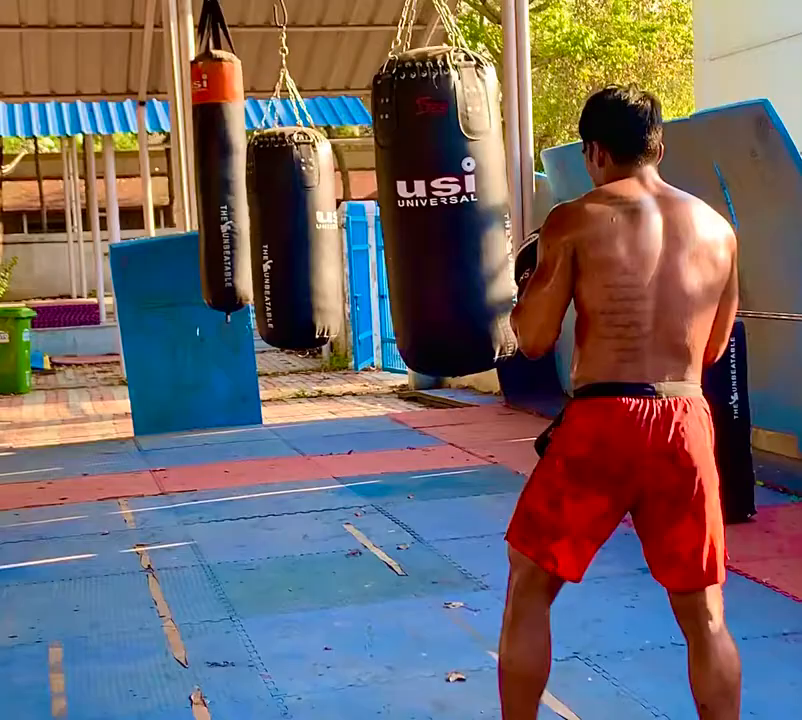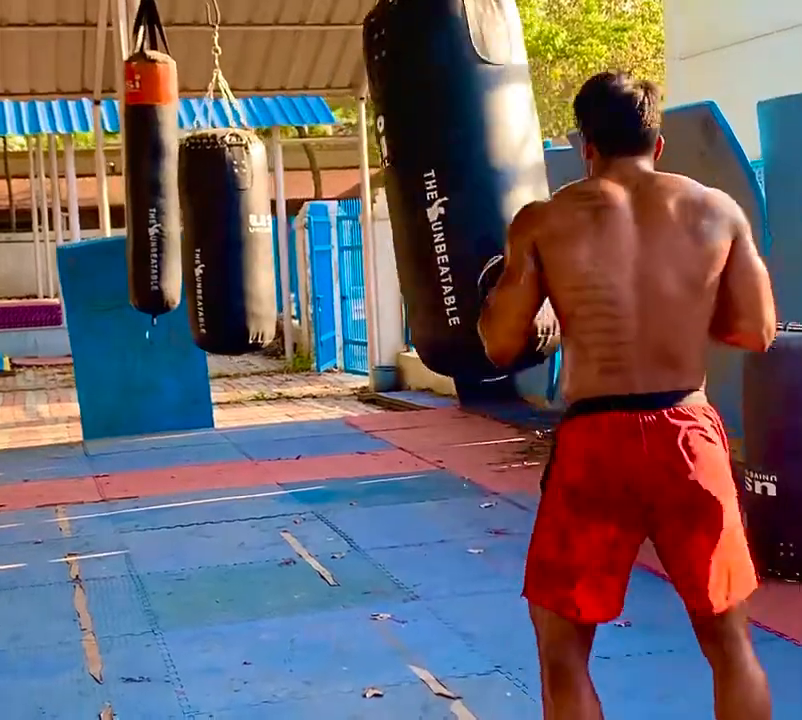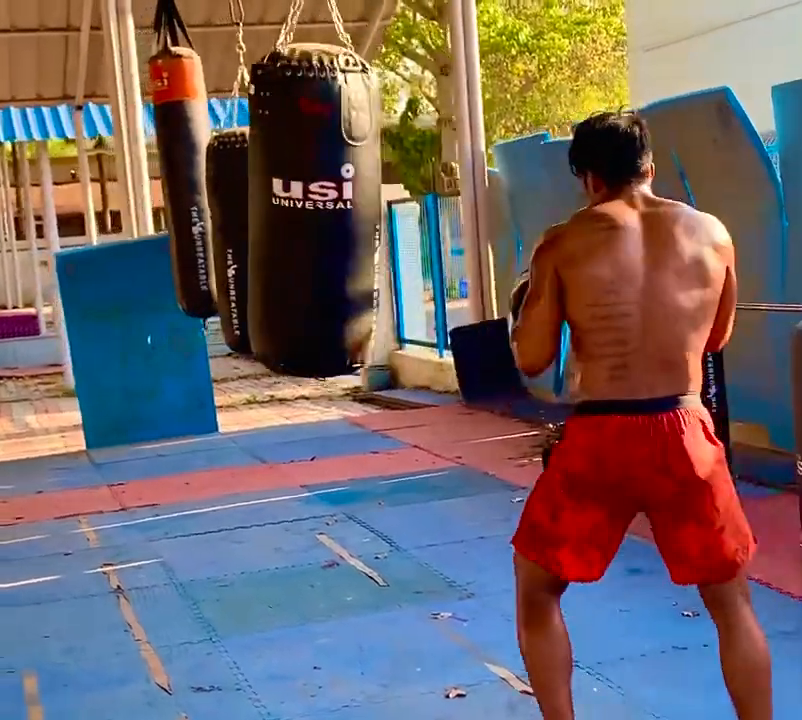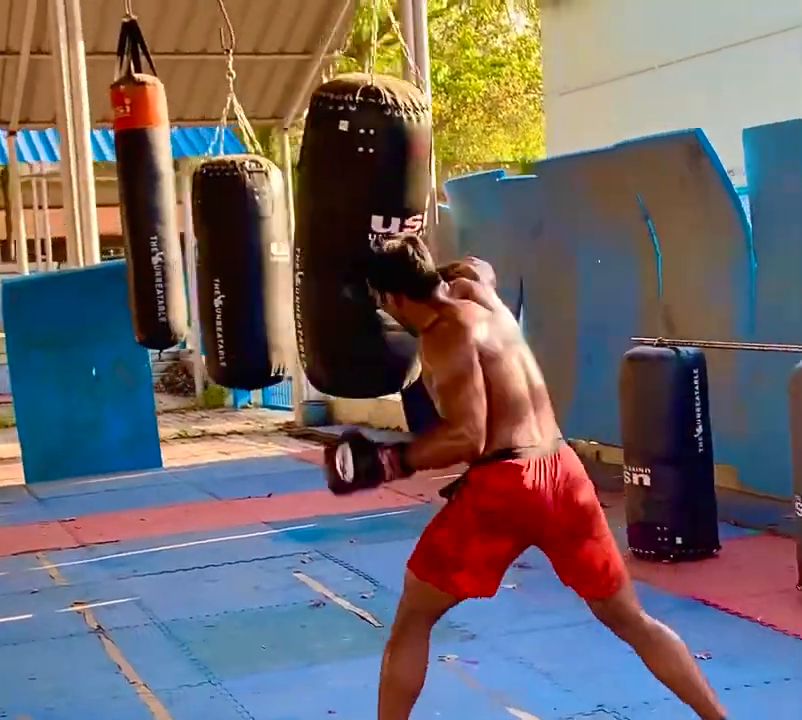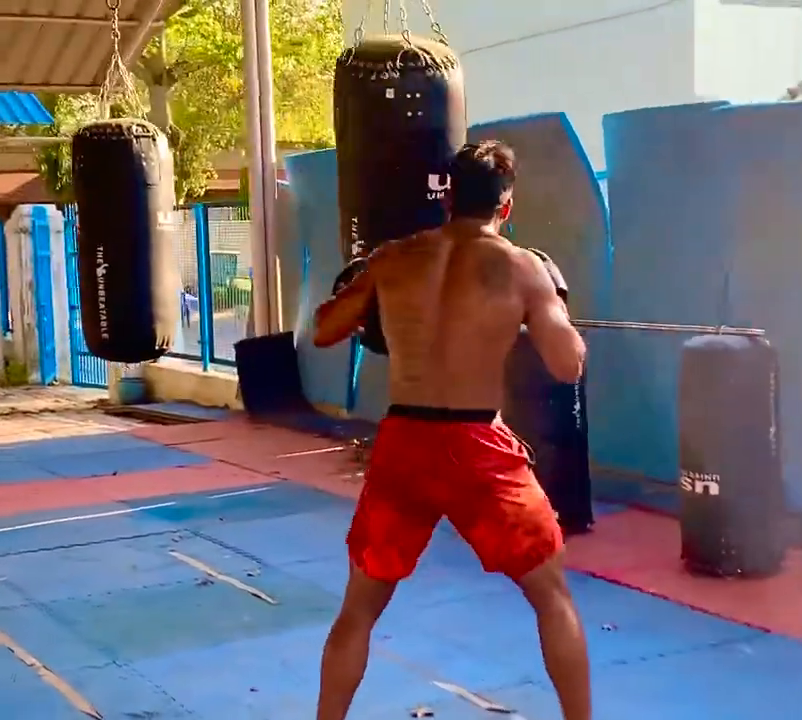
dt=1s
person 1, frame 1
left shoulder: (576, 219)
right shoulder: (716, 226)
left elbow: (533, 339)
right elbow: (713, 348)
left wrist: (524, 292)
left hip: (603, 423)
right hip: (685, 424)
left knee: (528, 589)
right knee: (703, 614)
person 1, frame 2
left shoulder: (542, 224)
right shoulder: (718, 212)
left elbow: (501, 348)
right elbow: (757, 335)
left wrist: (497, 292)
left hip: (595, 444)
right hip: (689, 439)
left knee: (563, 646)
right knee: (728, 640)
person 1, frame 3
left shoulder: (562, 245)
right shoulder: (711, 233)
left elbow: (532, 359)
right elbow: (717, 337)
left wrist: (527, 313)
left hip: (598, 439)
right hip: (684, 436)
left knee: (535, 589)
right knee: (733, 606)
person 1, frame 4
left shoulder: (444, 338)
right shoulder: (476, 283)
left elbow: (468, 438)
left wrist: (386, 461)
left hip: (500, 488)
right hip: (563, 478)
left knee: (411, 623)
right knee: (631, 619)
person 1, frame 5
left shoulder: (391, 257)
right shoulder: (520, 267)
left elbow: (324, 332)
right elbow: (568, 365)
left wrist: (347, 286)
right wrist: (552, 292)
left hip: (399, 446)
right hip: (476, 450)
left knee: (359, 609)
right knee: (552, 593)
